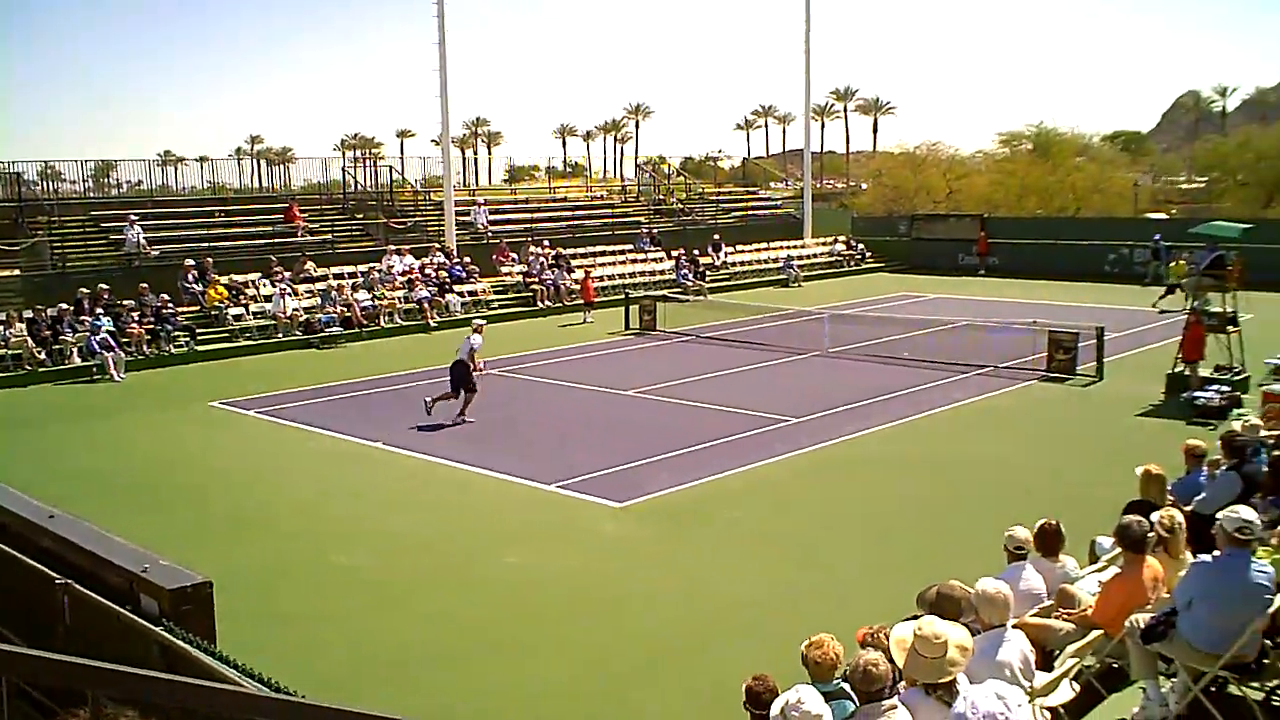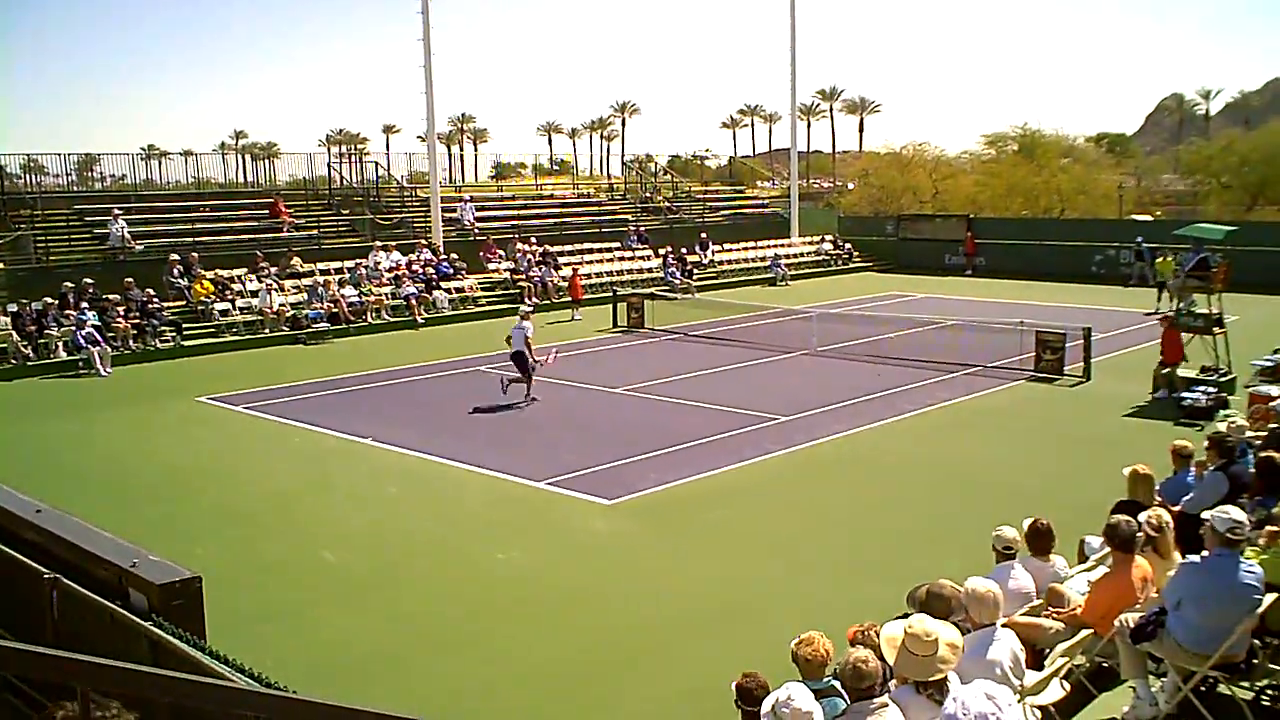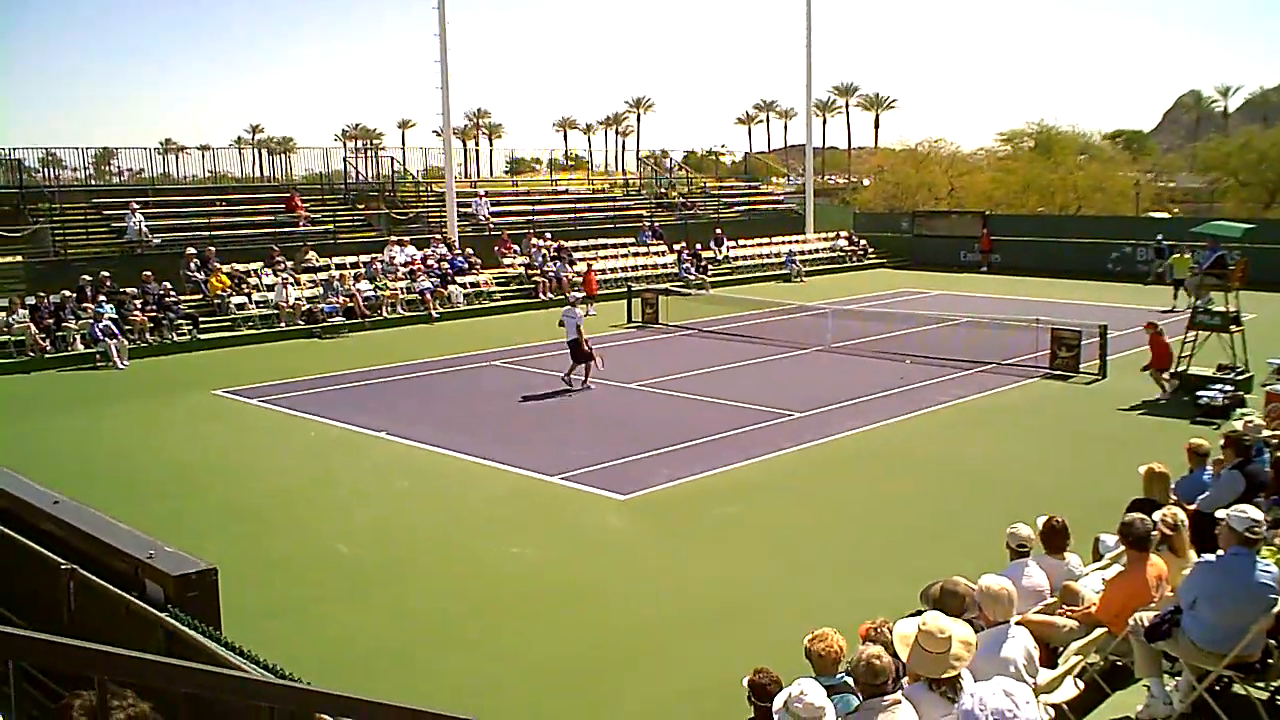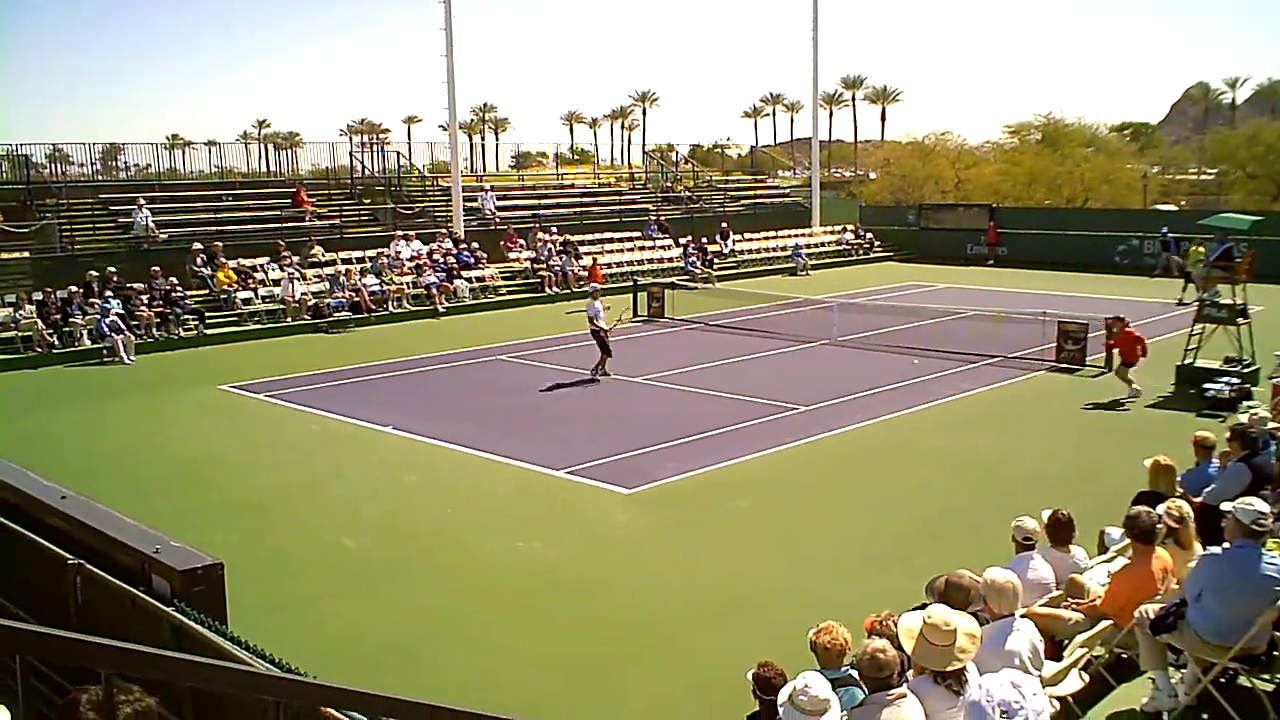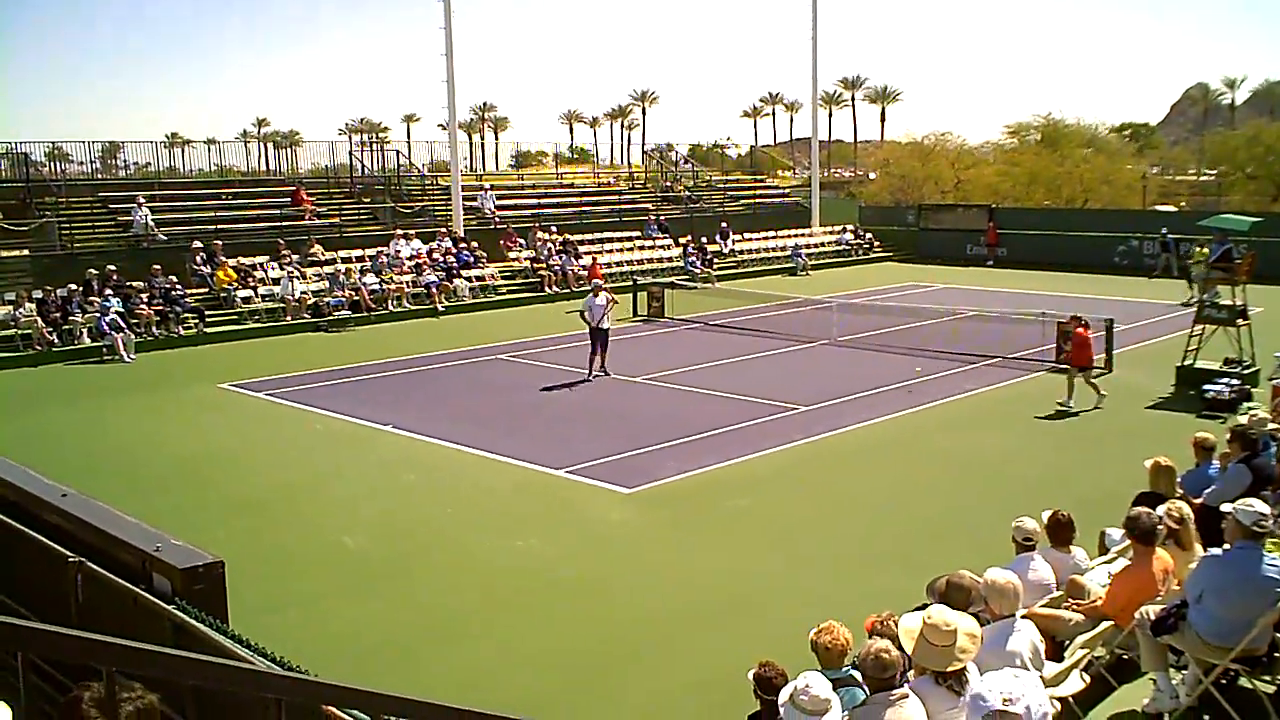
dt=0.4s
person 1, frame 1
left shoulder: (1206, 567)
right shoulder: (1267, 573)
left elbow: (1180, 603)
left hip: (1202, 651)
right hip: (1246, 653)
left knee: (1136, 624)
left ankle: (1156, 701)
right ankle: (1180, 695)
person 1, frame 2
left shoulder: (1193, 568)
right shoulder: (1256, 574)
left elbow: (1168, 602)
right elbow: (1237, 609)
left hip: (1190, 650)
right hip: (1234, 653)
left knee: (1124, 624)
left ankle: (1145, 700)
right ankle: (1170, 693)
person 1, frame 3
left shoulder: (1209, 567)
left elbow: (1183, 601)
right elbow: (1253, 609)
left hip: (1205, 649)
right hip: (1249, 653)
left knee: (1139, 623)
left ankle: (1160, 699)
right ankle: (1184, 693)
person 1, frame 4
left shoulder: (1214, 559)
left elbow: (1188, 593)
left hip: (1210, 642)
right hip: (1255, 645)
left knee: (1144, 615)
left ankle: (1165, 692)
right ankle: (1189, 686)
person 1, frame 5
left shoulder: (1215, 561)
left elbow: (1189, 594)
left hip: (1211, 643)
right hip: (1256, 647)
left knee: (1145, 616)
left ankle: (1167, 693)
right ankle: (1190, 687)
